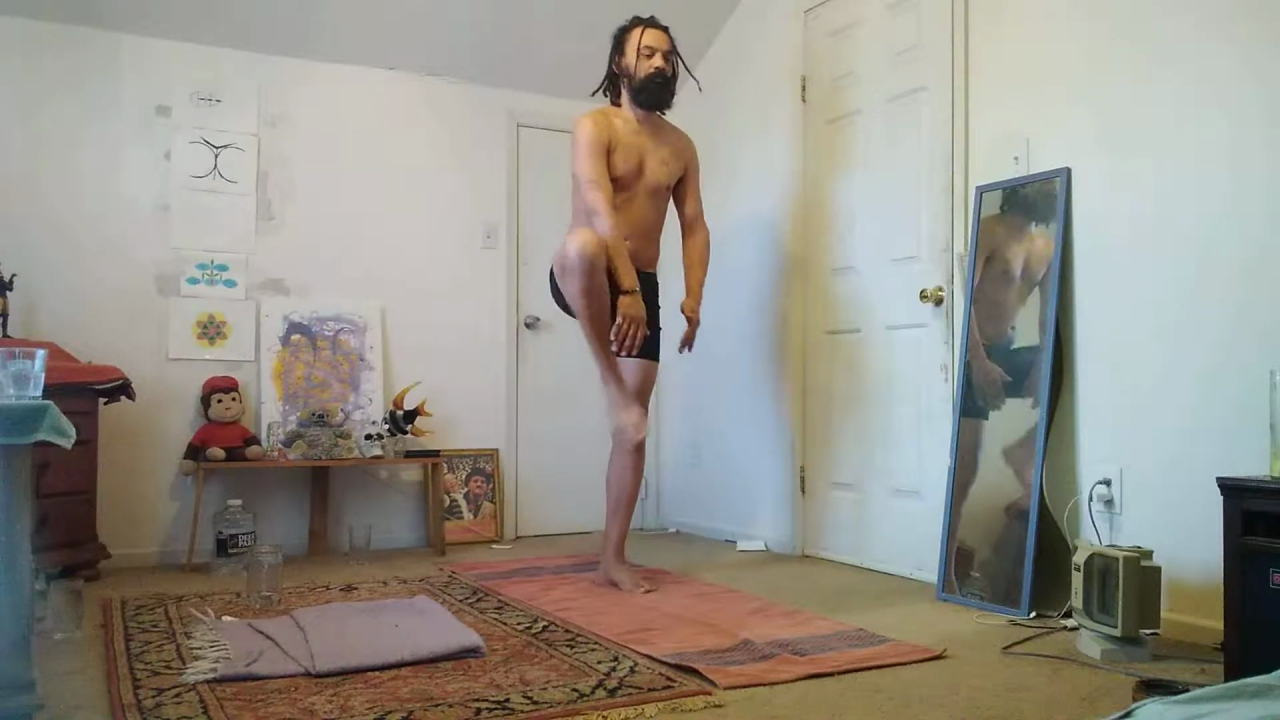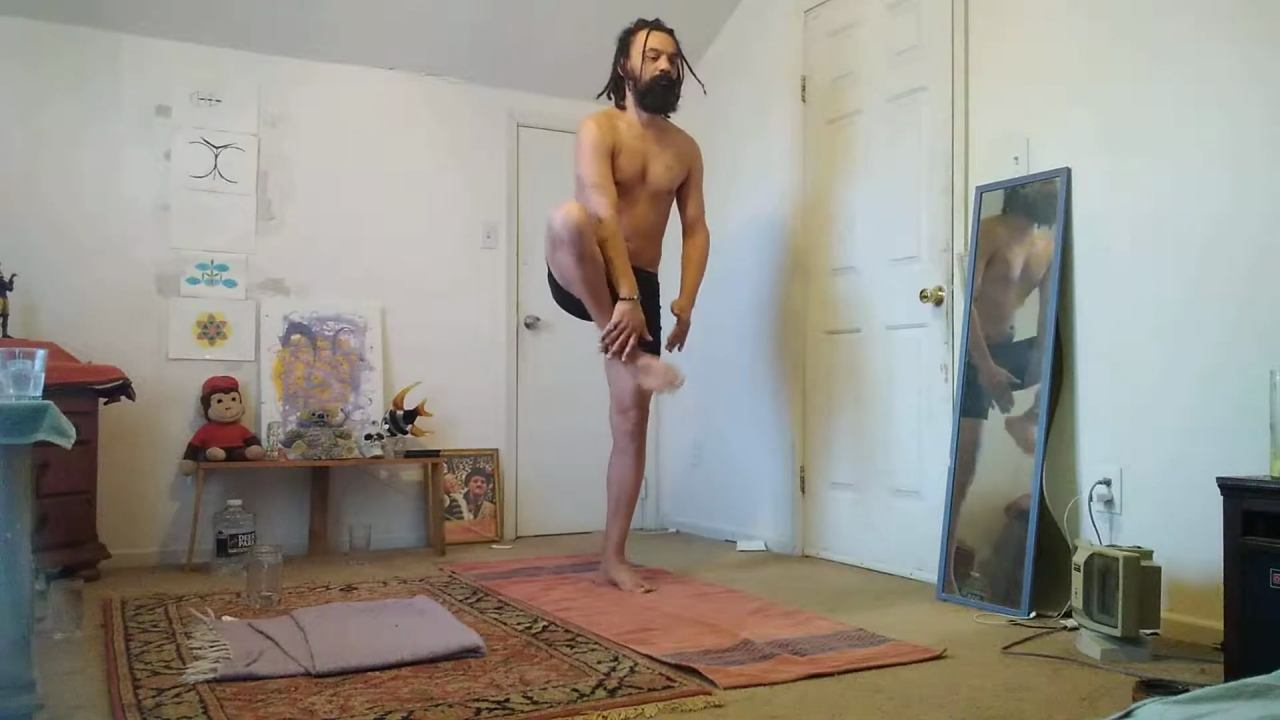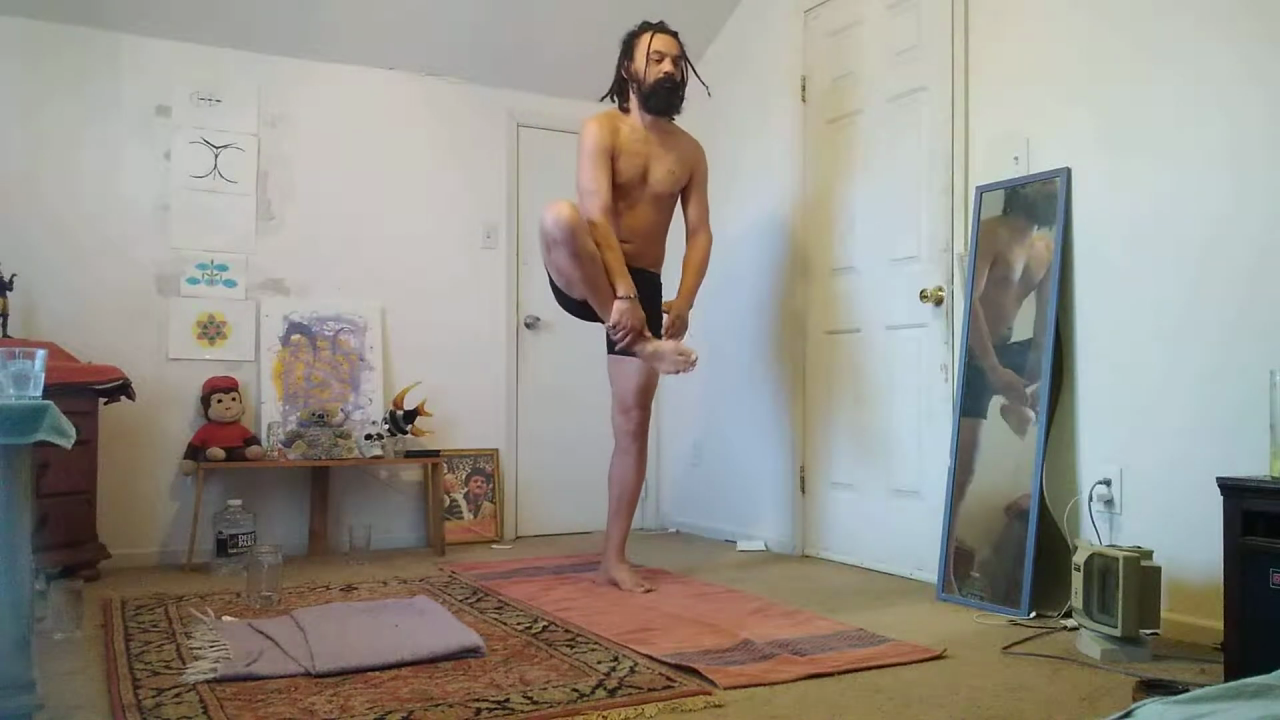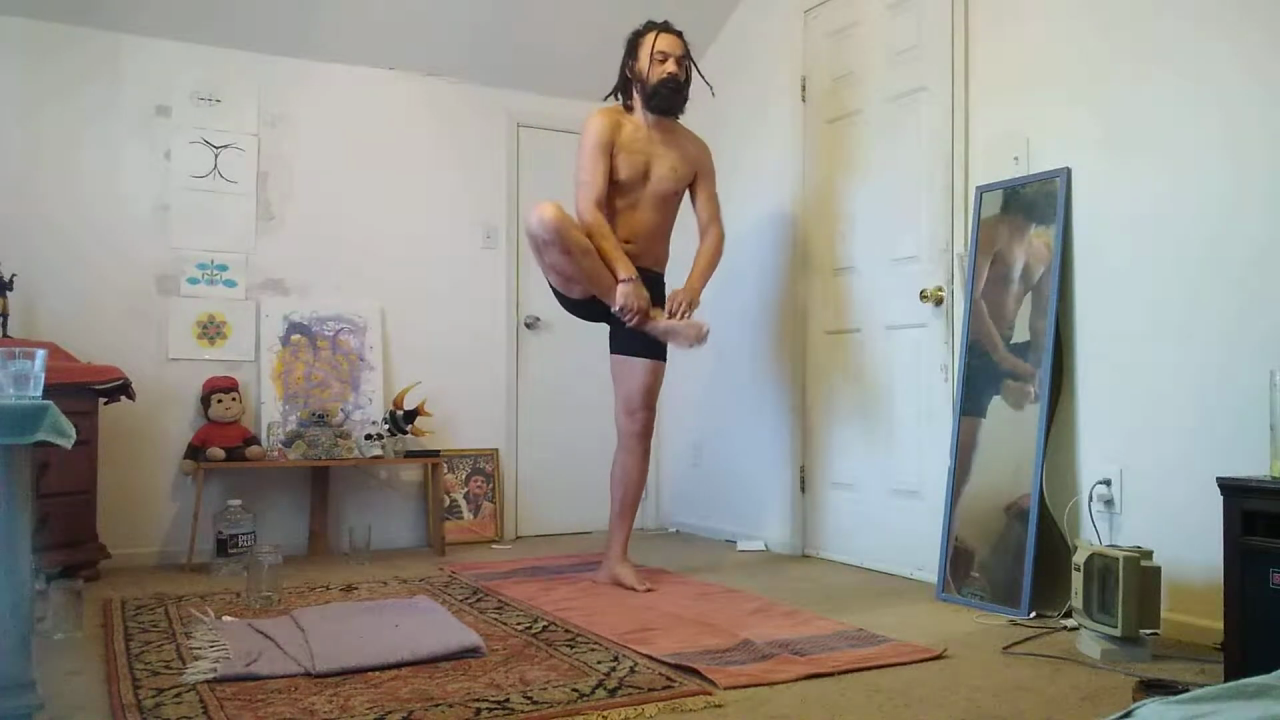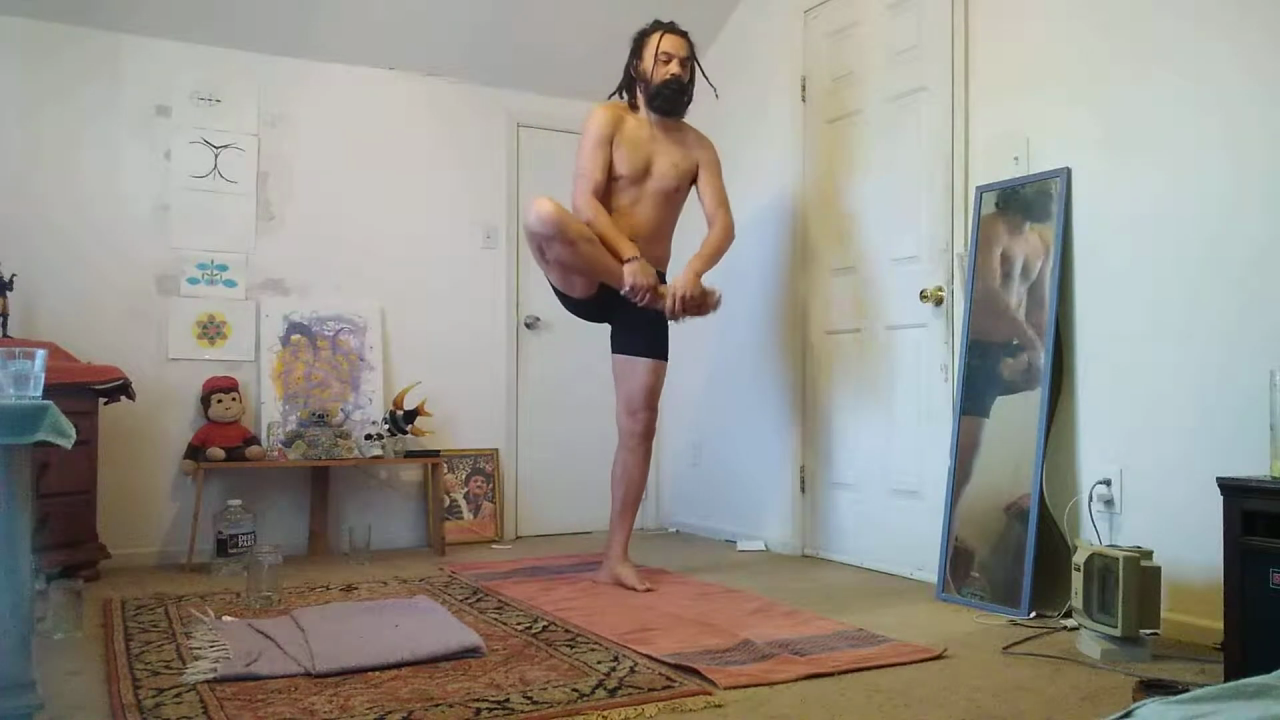
dt=0.2s
person 1, frame 1
left shoulder: (681, 145)
right shoulder: (594, 127)
left elbow: (694, 226)
right elbow: (599, 210)
left wrist: (693, 296)
right wrist: (626, 291)
left hip: (641, 287)
right hip: (590, 278)
left knee: (638, 421)
right knee: (583, 245)
left ankle: (613, 558)
right ankle: (612, 390)
person 1, frame 2
left shoulder: (685, 149)
right shoulder: (598, 129)
left elbow: (695, 229)
right elbow: (605, 214)
left wrist: (685, 299)
right wrist: (625, 298)
left hip: (642, 287)
right hip: (585, 280)
left knee: (631, 422)
right knee: (568, 216)
left ankle: (614, 557)
right ankle: (635, 361)
person 1, frame 3
left shoulder: (690, 151)
right shoulder: (601, 130)
left elbow: (699, 232)
right elbow: (598, 217)
left wrist: (683, 300)
right wrist: (623, 297)
left hip: (644, 287)
right hip: (587, 282)
left knee: (633, 422)
right knee: (560, 216)
left ankle: (614, 558)
right ankle: (643, 345)
person 1, frame 4
left shoulder: (694, 150)
right shoulder: (605, 125)
left elbow: (712, 230)
right elbow: (589, 211)
left wrist: (692, 289)
right wrist: (625, 279)
left hip: (646, 287)
right hip: (590, 281)
left knee: (637, 422)
right knee: (545, 218)
left ankle: (615, 558)
right ankle: (655, 325)
person 1, frame 5
left shoulder: (698, 147)
right shoulder: (608, 119)
left elbow: (721, 223)
right elbow: (584, 199)
left wrist: (691, 273)
right wrist: (630, 258)
left hip: (647, 287)
right hip: (593, 278)
left knee: (639, 421)
right knee: (542, 214)
left ankle: (616, 557)
right ankle: (667, 297)
person 2, frame 1
left shoulder: (1047, 247)
right shoulder: (988, 231)
left elbow: (1049, 314)
right wrist: (979, 360)
left hip: (1006, 354)
right hip: (972, 357)
right knee: (963, 469)
left ankle: (1026, 449)
right ankle: (945, 574)
person 2, frame 2
left shoulder: (1048, 248)
right shoulder: (990, 232)
left elbow: (1049, 315)
right elbow: (964, 298)
left wrist: (1047, 364)
right wrist: (984, 364)
left hip: (1004, 350)
right hip: (972, 355)
right knee: (963, 467)
left ankle: (1029, 419)
right ankle: (945, 574)
person 2, frame 3
left shoulder: (1048, 249)
right shoulder: (991, 233)
left elbow: (1046, 319)
right elbow: (968, 300)
left wrist: (1039, 382)
right wrist: (993, 369)
left hip: (1004, 351)
right hip: (972, 355)
right knee: (962, 467)
left ankle: (1023, 407)
right ankle: (944, 573)
person 2, frame 4
left shoulder: (1046, 247)
right shoulder: (992, 231)
left elbow: (1041, 316)
right elbow: (970, 297)
left wrist: (1038, 369)
right wrist: (1004, 359)
left hip: (1005, 352)
right hip: (974, 354)
right knee: (959, 466)
right ankle: (943, 571)
person 2, frame 5
left shoulder: (1042, 241)
right shoulder: (991, 227)
left elbow: (1038, 306)
right elbow: (987, 291)
left wrist: (1037, 353)
right wrist: (1032, 344)
left hip: (1011, 354)
right hip: (976, 354)
right knee: (961, 464)
right ankle: (942, 569)
